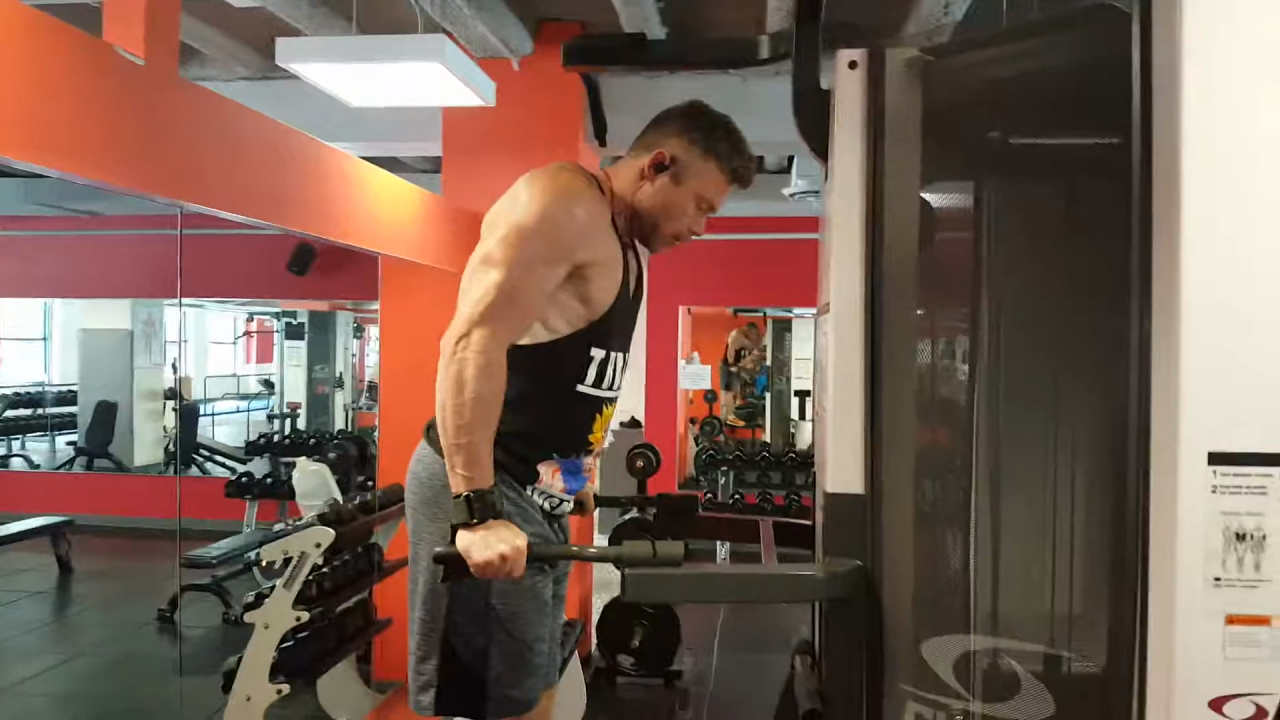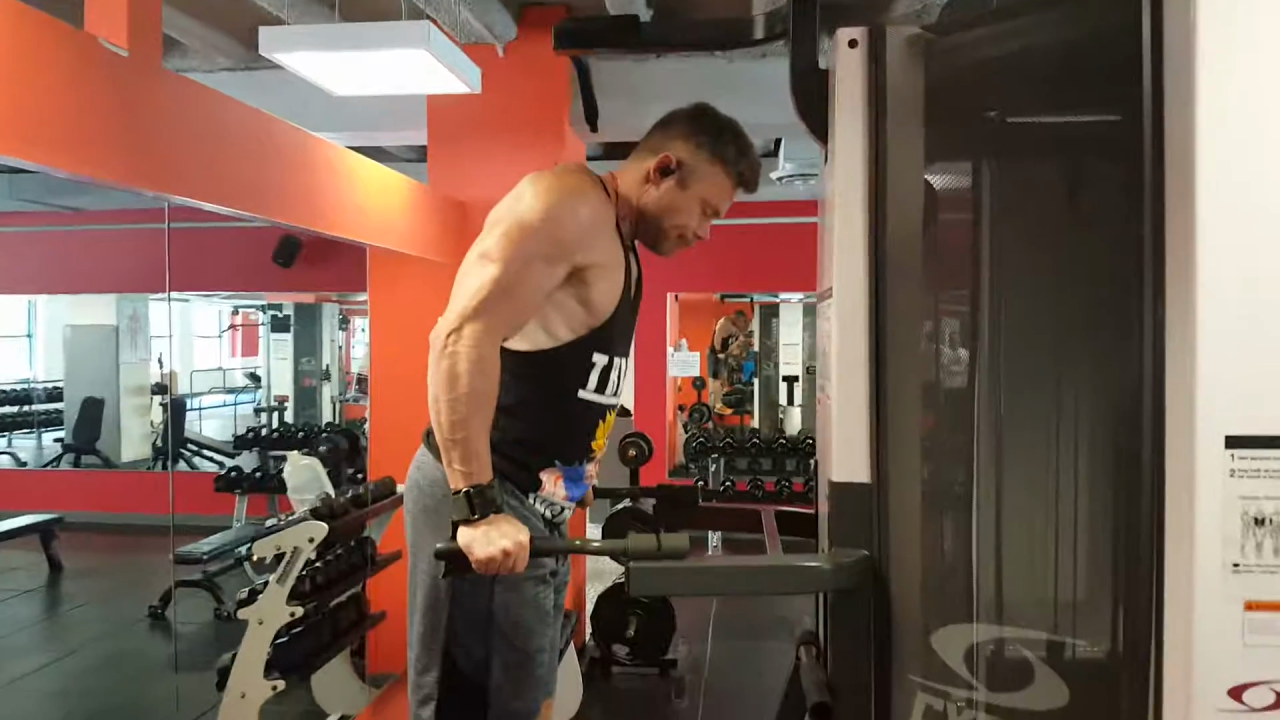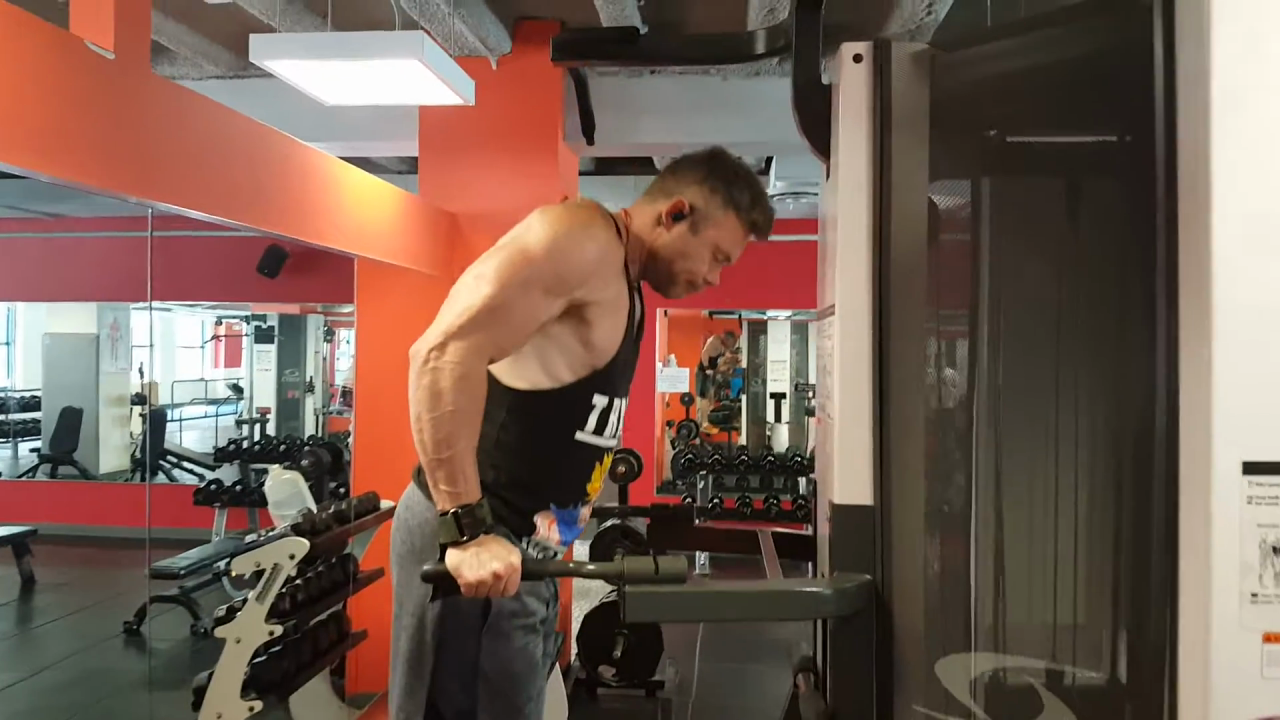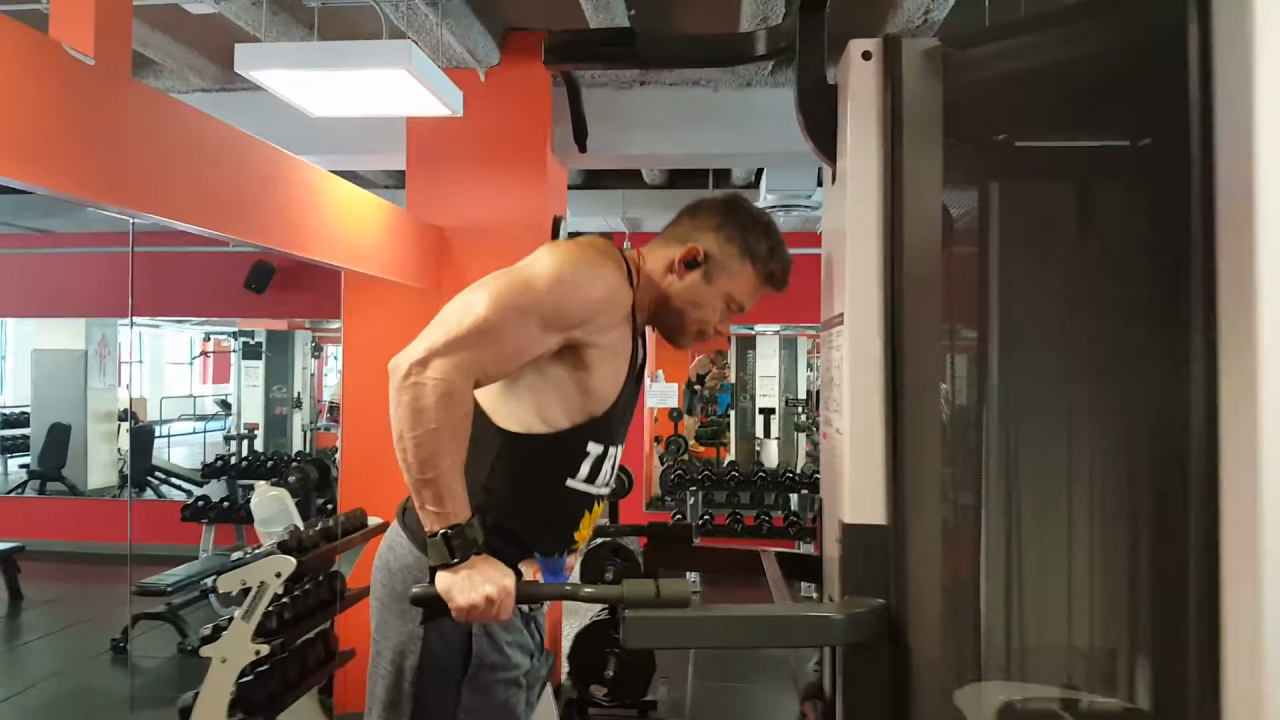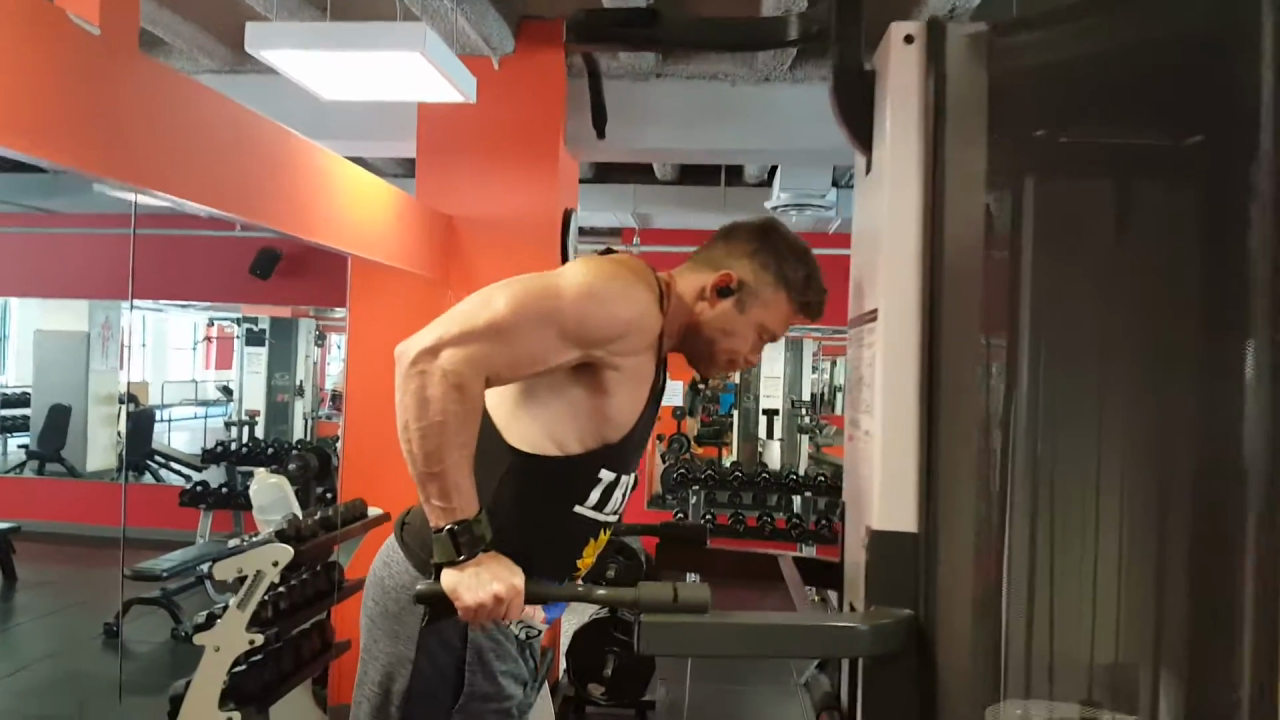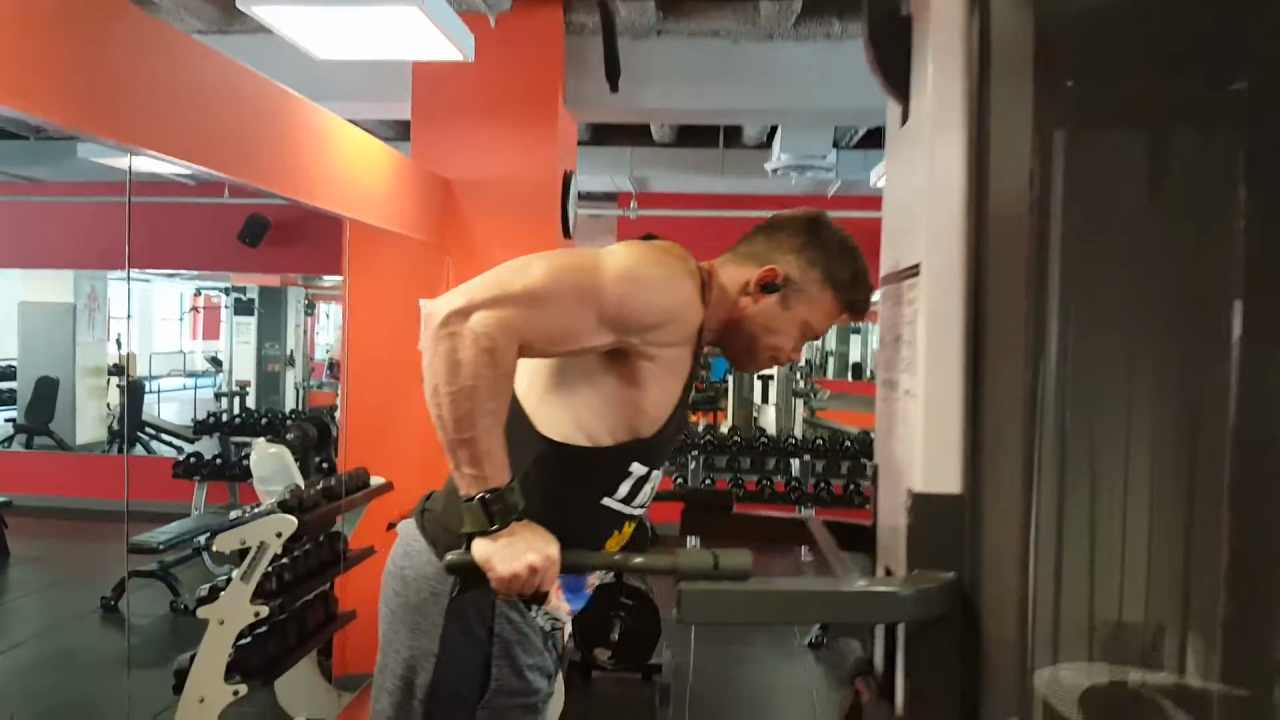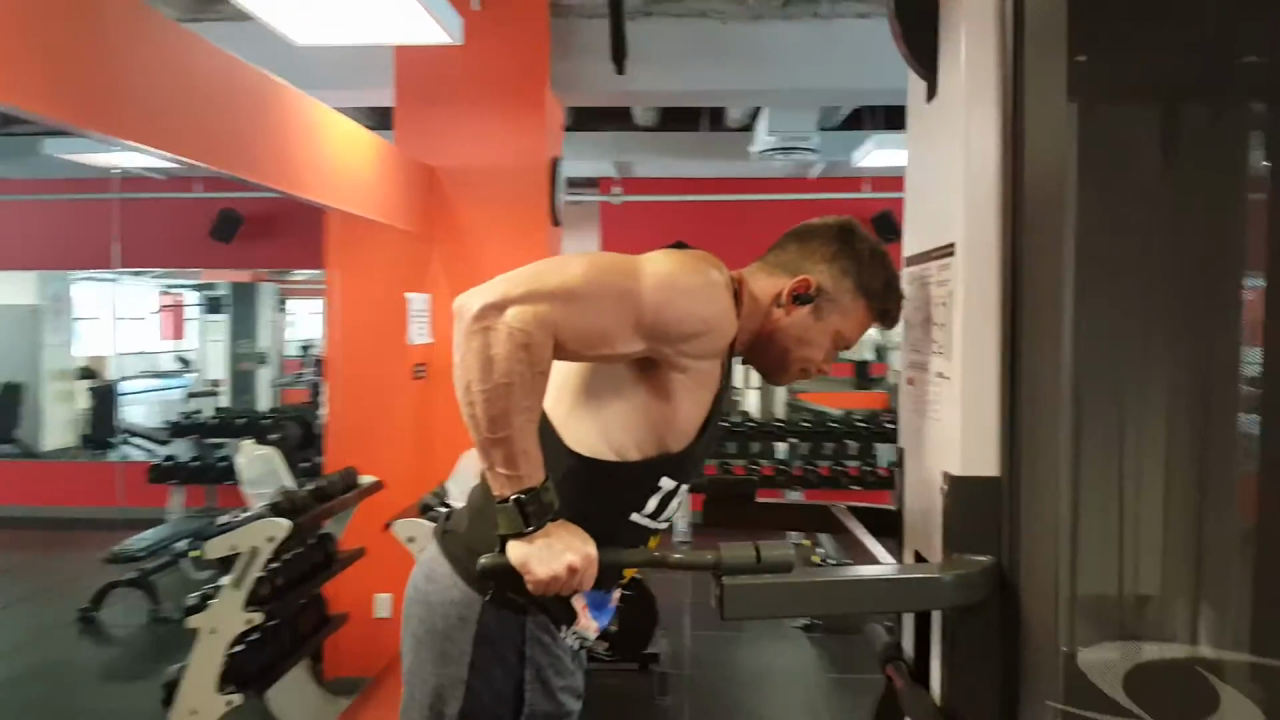
dt=0.3s
person 1, frame 1
left shoulder: (622, 247)
right shoulder: (567, 204)
right elbow: (472, 340)
right wrist: (475, 511)
left hip: (539, 499)
right hip: (485, 495)
person 1, frame 2
left shoulder: (622, 249)
right shoulder: (572, 204)
right elbow: (462, 335)
right wrist: (476, 506)
left hip: (538, 507)
right hip: (487, 500)
person 1, frame 3
left shoulder: (624, 287)
right shoulder: (583, 240)
right elbow: (444, 352)
right wrist: (466, 529)
left hip: (525, 549)
right hip: (475, 549)
person 1, frame 4
left shoulder: (627, 328)
right shoulder: (592, 278)
right elbow: (427, 368)
right wrist: (457, 551)
left hip: (508, 589)
right hip: (461, 583)
person 1, frame 5
left shoulder: (646, 343)
right shoulder: (624, 298)
right elbow: (432, 357)
right wrist: (464, 549)
left hip: (504, 609)
right hip: (451, 598)
person 1, frame 6
left shoulder: (679, 330)
right shoulder: (667, 287)
right elbow: (463, 318)
right wrist: (496, 517)
left hip: (526, 595)
right hip: (476, 585)
person 1, frame 7
left shoulder: (705, 336)
right shoulder: (701, 297)
right elbow: (494, 312)
right wrist: (531, 520)
left hip: (539, 608)
right hip: (495, 607)
